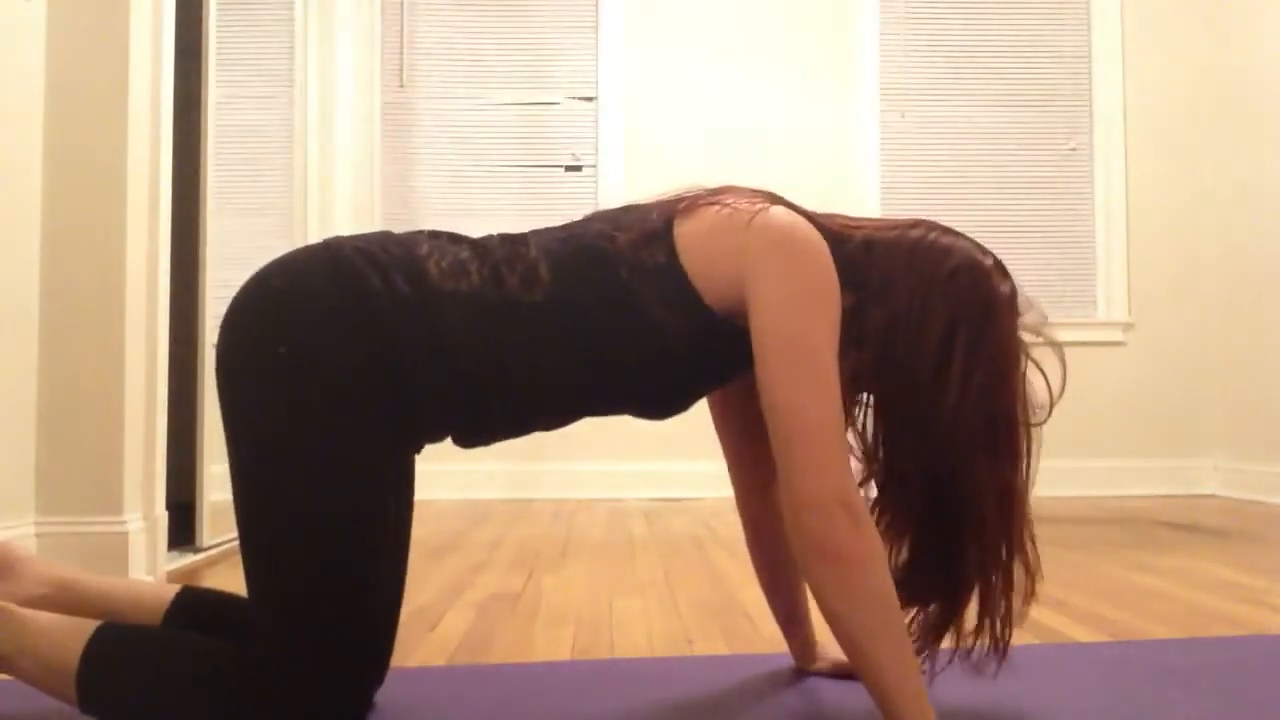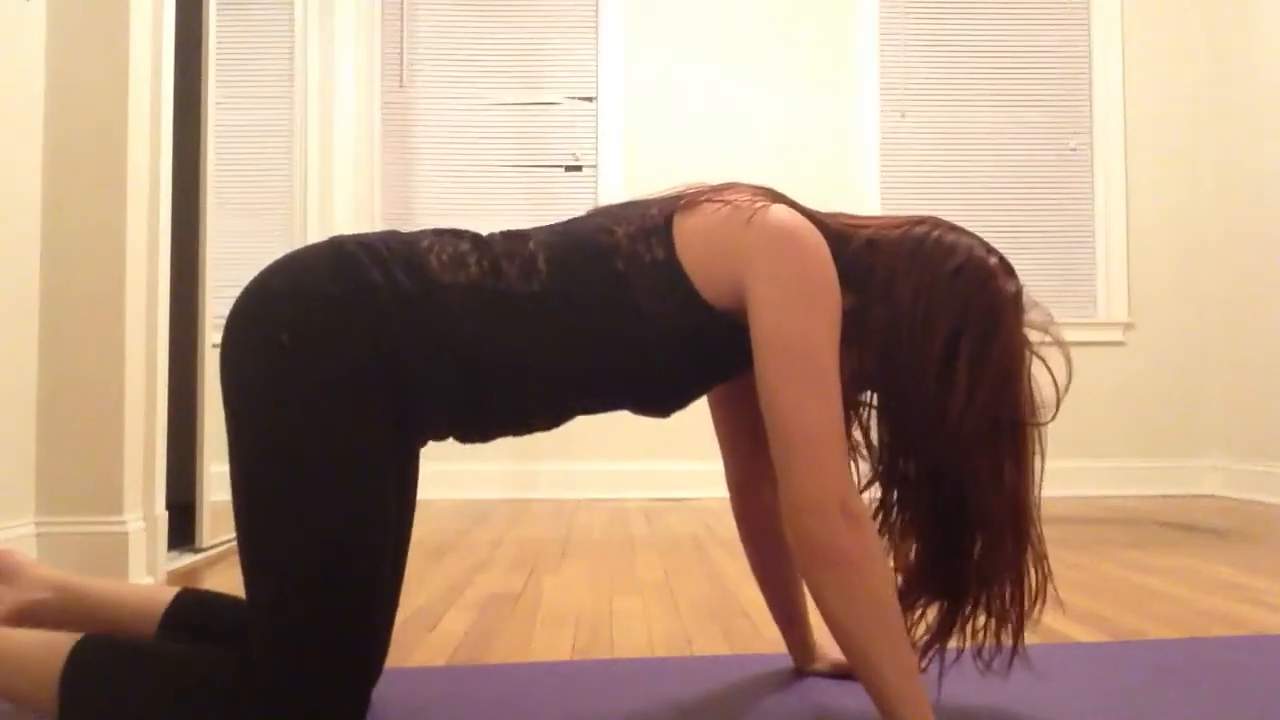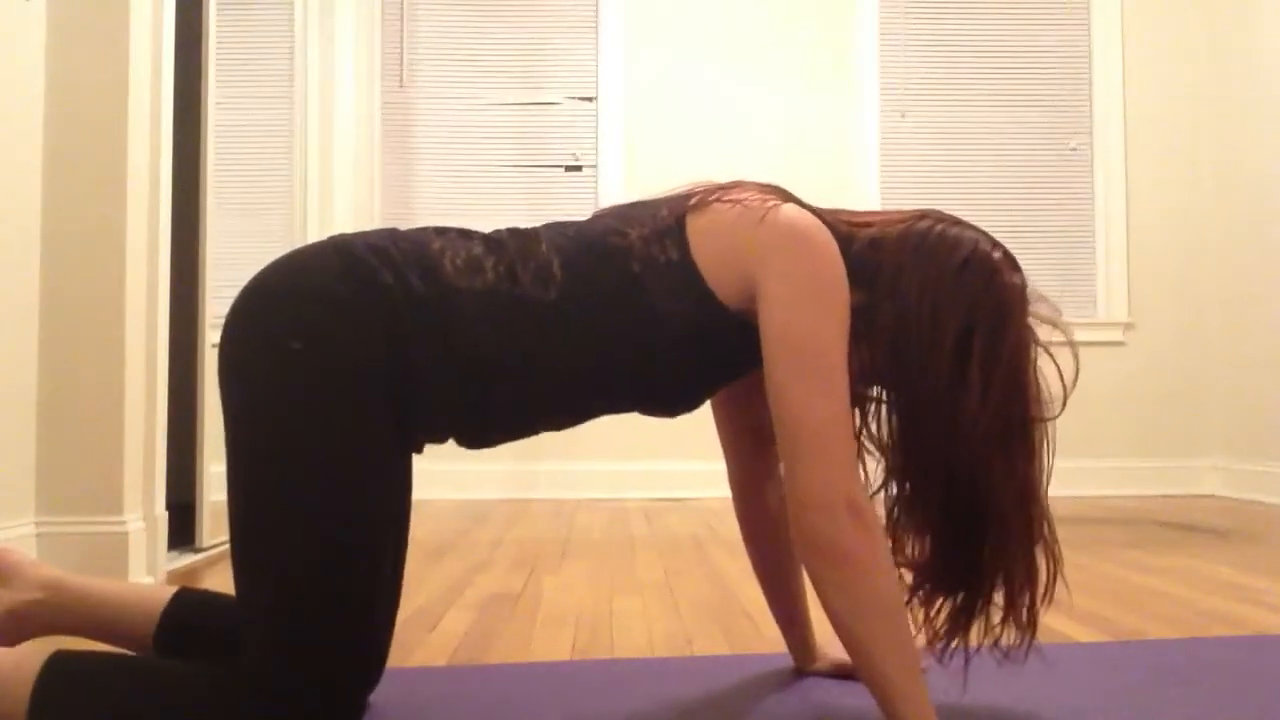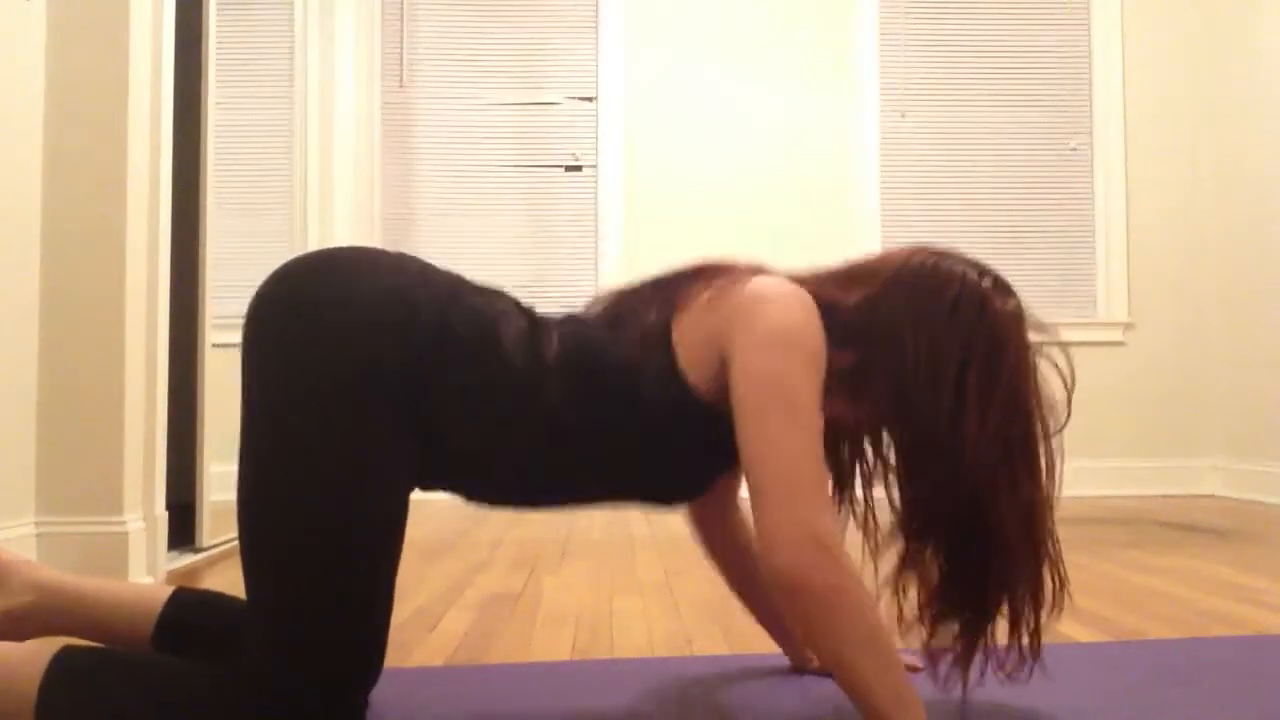
dt=0.3s
person 1, frame 1
left shoulder: (751, 296)
right shoulder: (787, 254)
left elbow: (766, 488)
right elbow: (821, 514)
left hip: (357, 354)
right hip: (314, 338)
person 1, frame 2
left shoulder: (752, 296)
right shoulder: (788, 253)
left elbow: (761, 489)
right elbow: (821, 516)
left hip: (363, 353)
right hip: (318, 338)
person 1, frame 3
left shoulder: (765, 289)
right shoulder: (797, 254)
left elbow: (765, 486)
right elbow: (830, 512)
left hip: (346, 338)
right hip: (322, 335)
person 1, frame 4
left shoulder: (769, 333)
right shoulder: (778, 318)
left elbow: (717, 515)
right elbow: (800, 556)
left hip: (358, 344)
right hip: (345, 344)
